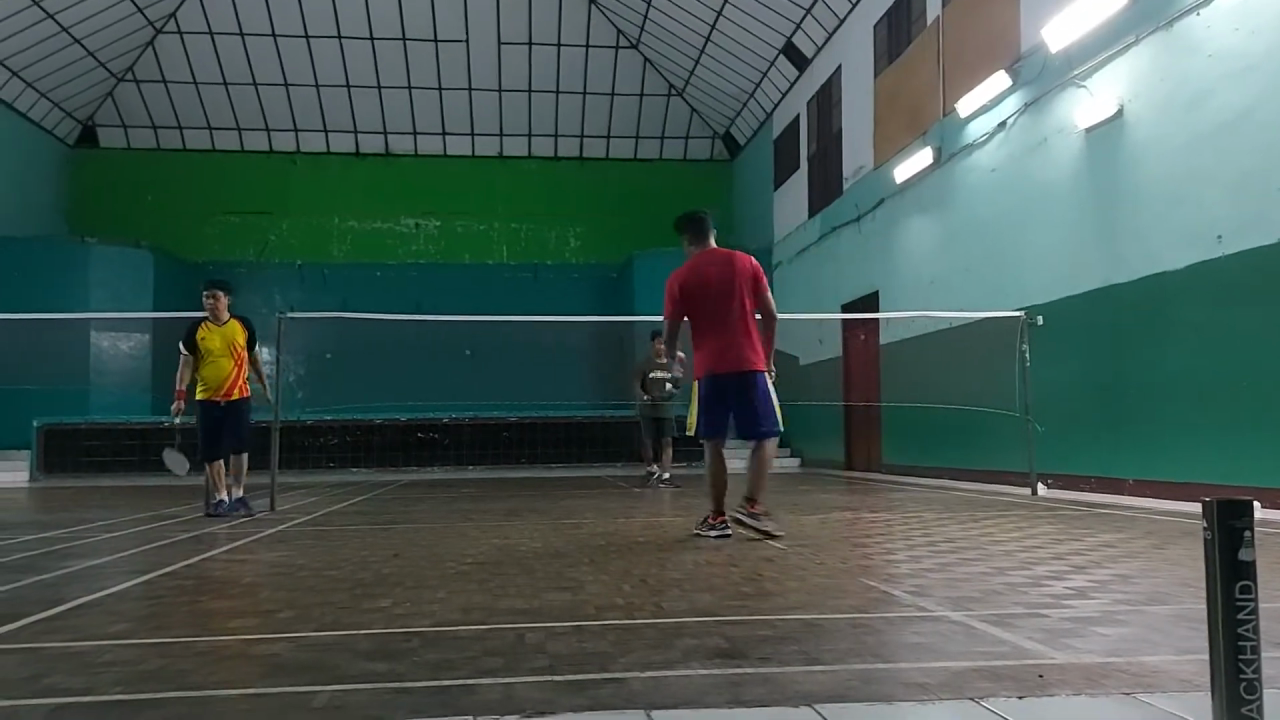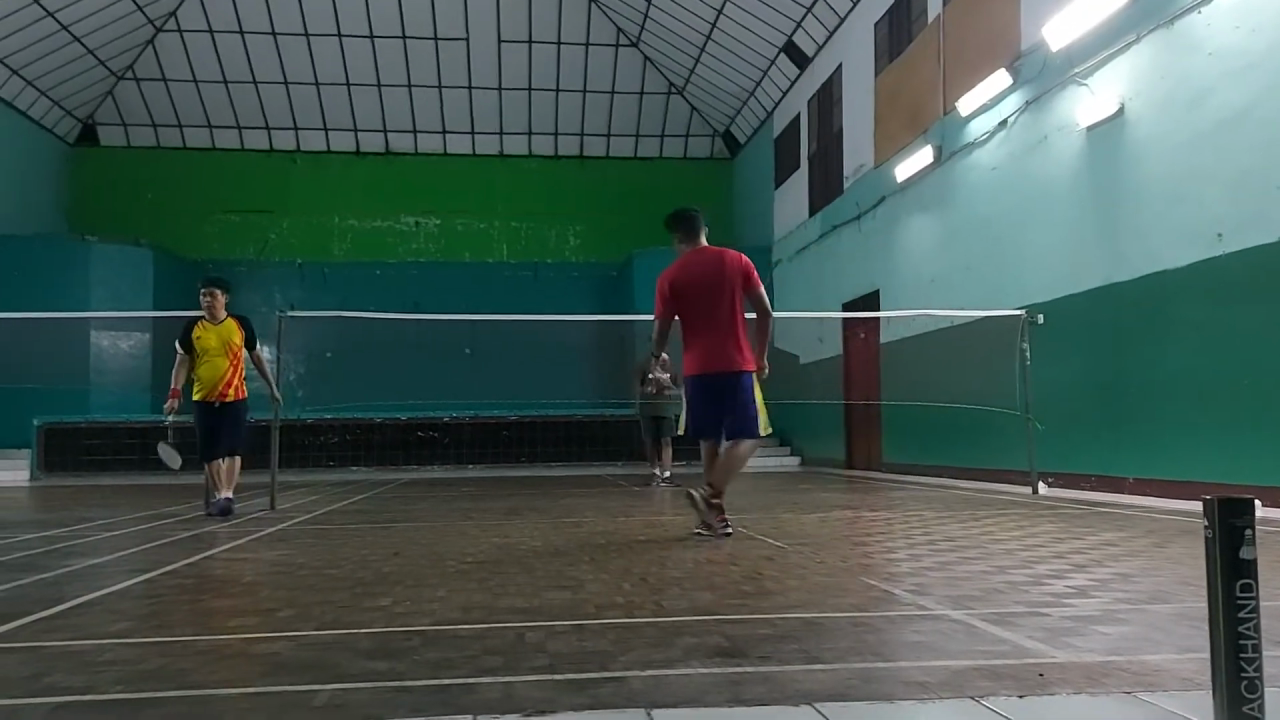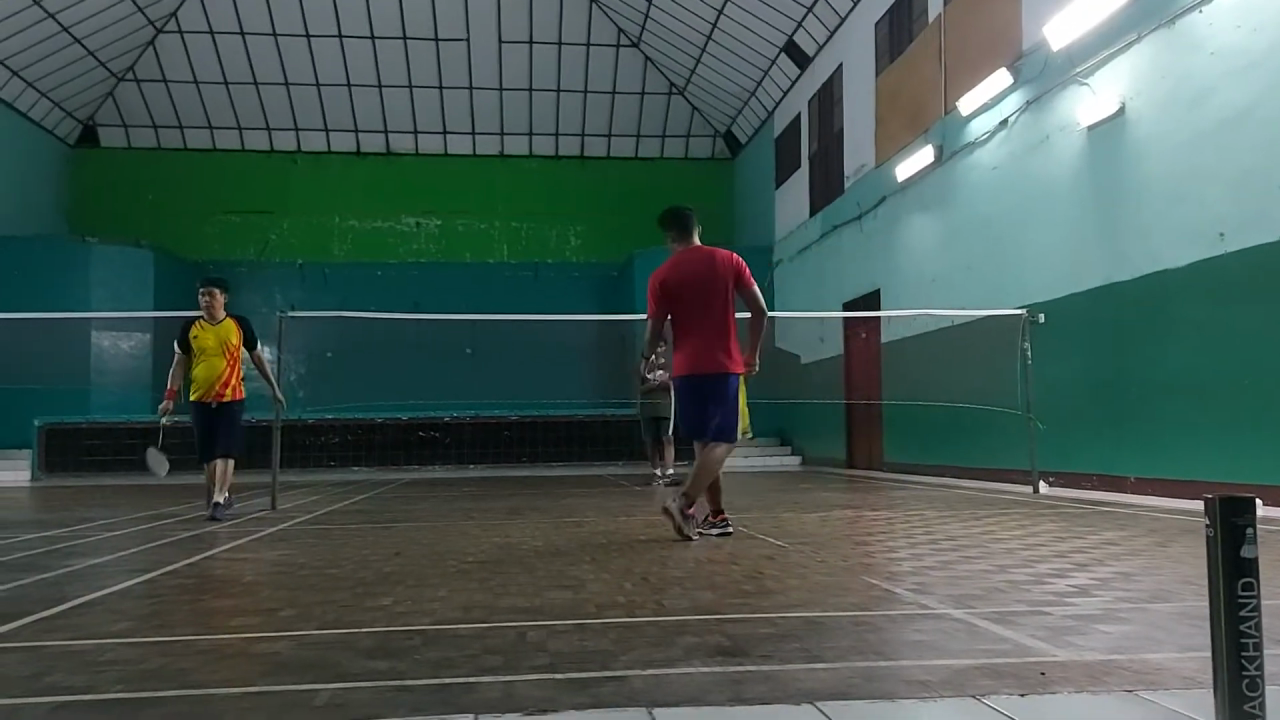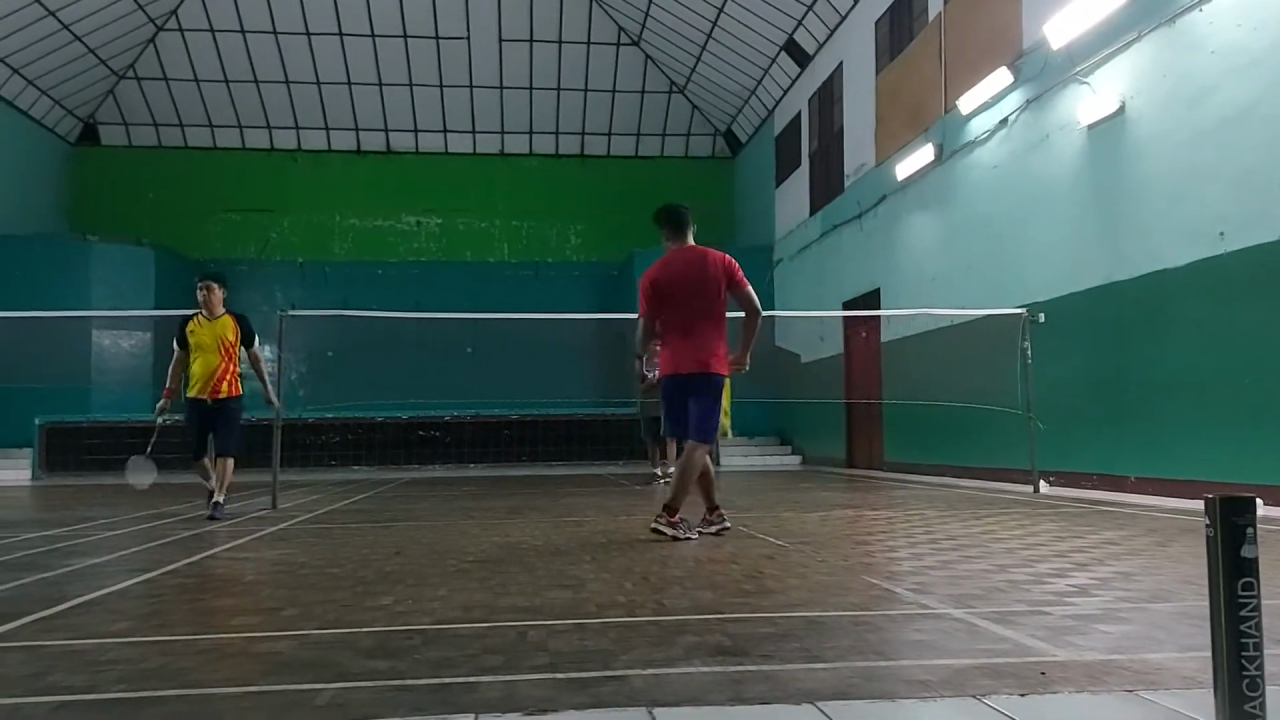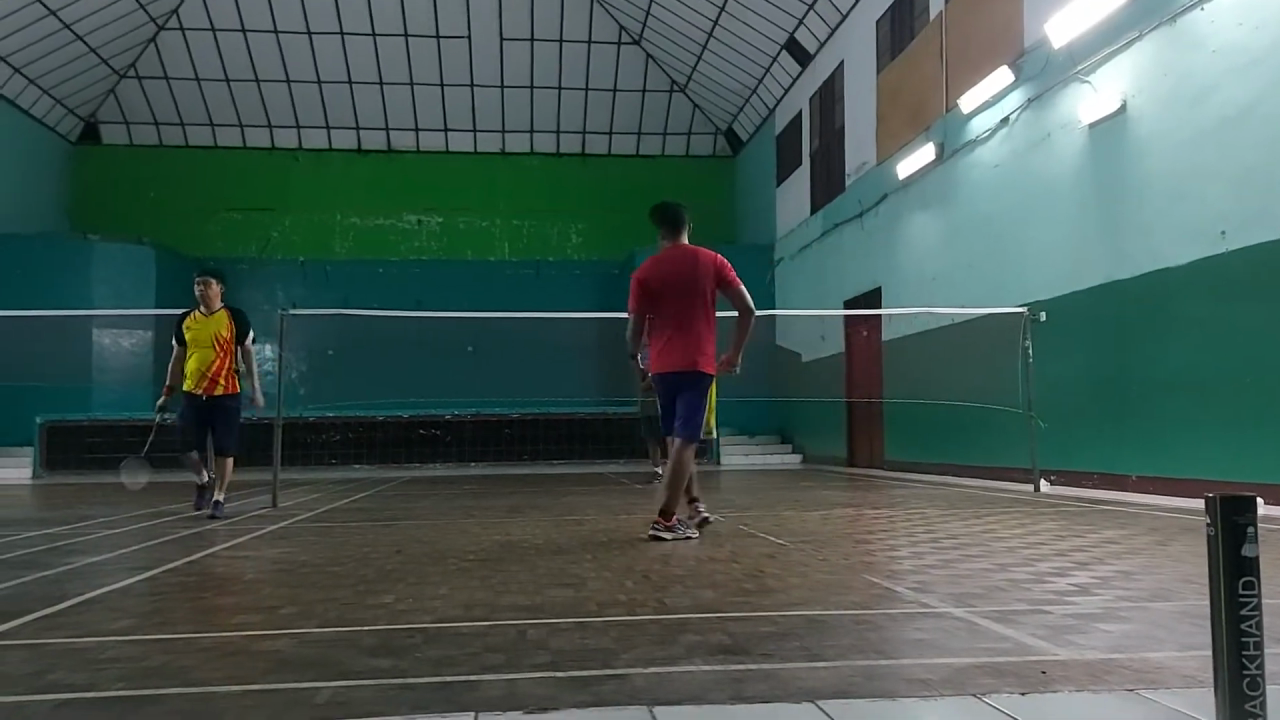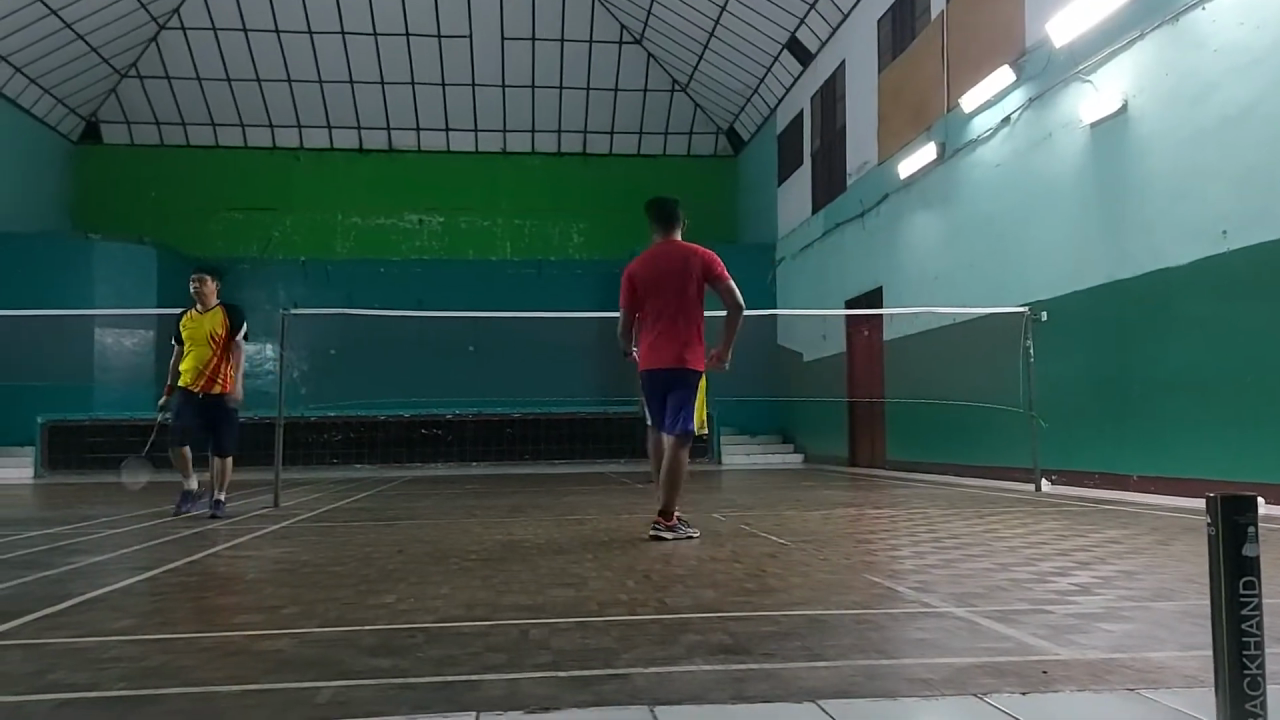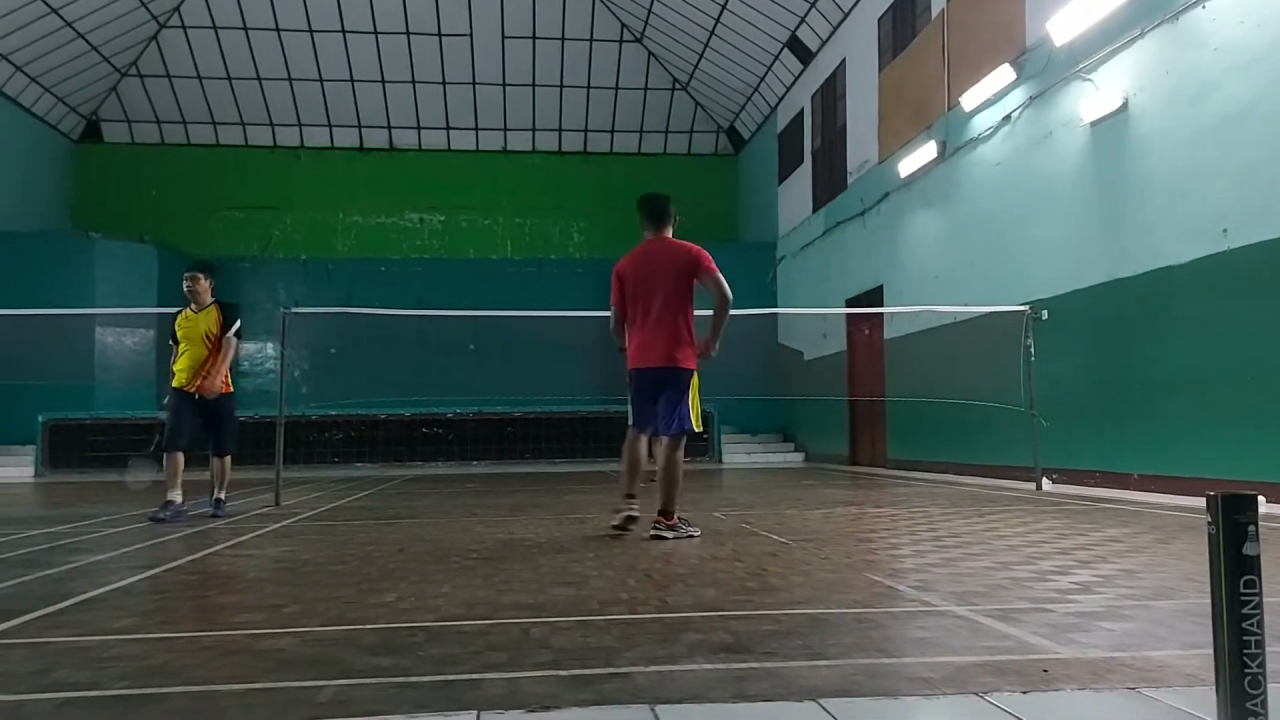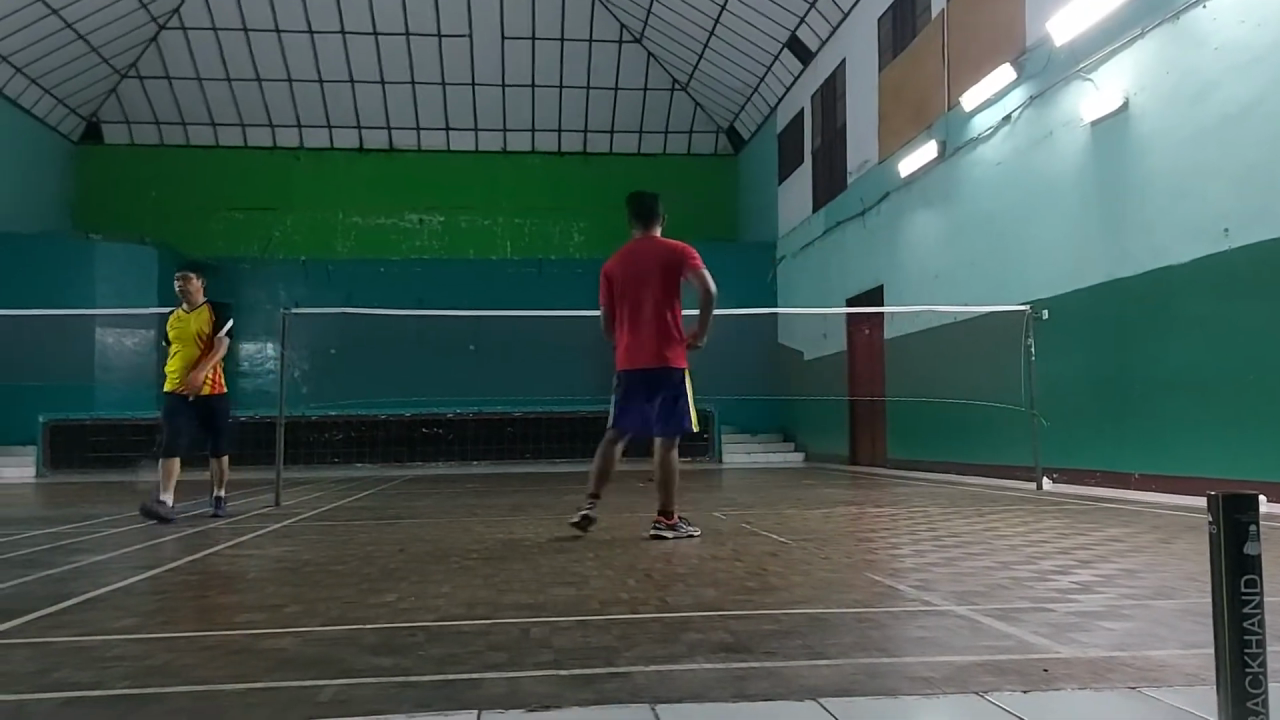
dt=0.1s
person 1, frame 1
left shoulder: (680, 278)
right shoulder: (746, 263)
left elbow: (671, 332)
right elbow: (770, 316)
right wrist: (767, 357)
left hip: (709, 370)
right hip: (749, 366)
left knee: (714, 444)
right knee: (765, 437)
left ankle: (718, 517)
right ankle: (752, 506)
person 1, frame 2
left shoulder: (670, 276)
right shoulder: (737, 261)
left elbow: (661, 332)
right elbow: (765, 312)
left wrist: (656, 356)
right wrist: (761, 354)
left hip: (697, 370)
right hip: (738, 366)
left knee: (710, 442)
right knee: (745, 438)
left ankle: (715, 516)
right ankle: (709, 493)
person 1, frame 3
left shoulder: (662, 276)
right shoulder: (729, 261)
left elbow: (654, 331)
right elbow: (760, 310)
left wrist: (647, 358)
right wrist: (753, 353)
left hip: (686, 370)
right hip: (724, 366)
left knee: (704, 442)
right knee: (721, 442)
left ankle: (718, 516)
right ankle: (683, 504)
person 1, frame 4
left shoulder: (653, 274)
right shoulder: (721, 262)
left elbow: (646, 330)
right elbow: (754, 310)
left wrist: (640, 357)
right wrist: (743, 353)
left hip: (673, 369)
right hip: (710, 366)
left knee: (692, 440)
right knee: (699, 443)
left ankle: (713, 513)
right ankle: (669, 514)
person 1, frame 5
left shoulder: (645, 272)
right shoulder: (712, 262)
left elbow: (635, 328)
right elbow: (747, 310)
left wrist: (635, 355)
right wrist: (735, 353)
left hip: (662, 366)
right hip: (697, 364)
left knee: (676, 436)
right knee: (685, 441)
left ankle: (693, 504)
right ankle: (666, 519)
person 1, frame 6
left shoulder: (636, 268)
right shoulder: (703, 258)
left elbow: (625, 325)
right elbow: (736, 304)
left wrist: (629, 351)
right wrist: (725, 349)
left hip: (651, 362)
right hip: (687, 360)
left knee: (658, 432)
right knee: (678, 439)
left ankle: (667, 511)
right ankle: (666, 519)
person 1, frame 7
left shoulder: (625, 264)
right shoulder: (691, 255)
left elbow: (617, 323)
right elbow: (723, 296)
right wrist: (713, 339)
left hip: (640, 362)
right hip: (677, 360)
left knee: (638, 431)
right knee: (672, 439)
left ankle: (629, 502)
right ankle: (666, 519)
person 1, frame 8
left shoulder: (613, 264)
right shoulder: (678, 252)
left elbow: (607, 323)
right elbow: (708, 291)
right wrist: (700, 332)
left hip: (628, 362)
right hip: (667, 359)
left knee: (615, 436)
right knee: (667, 439)
left ankle: (591, 504)
right ankle: (666, 519)
person 2, frame 1
left shoulder: (244, 325)
right shoulder: (195, 329)
left elbow: (254, 357)
right elbow: (186, 365)
left wrist: (265, 387)
right wrist: (180, 396)
left hip: (238, 398)
right hip: (207, 400)
left knee: (239, 448)
right knee: (211, 454)
left ankle: (238, 496)
right ankle: (221, 499)
person 2, frame 2
left shoulder: (242, 324)
right shoulder: (191, 329)
left elbow: (257, 357)
right elbow: (182, 364)
left wrist: (272, 387)
right wrist: (174, 395)
left hip: (234, 398)
right hip: (203, 400)
left knee: (233, 449)
right knee: (210, 454)
left ankle: (226, 498)
right ankle: (220, 497)
person 2, frame 3
left shoulder: (240, 325)
right shoulder: (189, 328)
left elbow: (258, 358)
right elbow: (179, 365)
left wrist: (274, 388)
right wrist: (170, 397)
left hip: (231, 400)
right hip: (200, 400)
left knee: (227, 451)
right knee: (207, 455)
left ankle: (220, 501)
right ankle: (220, 496)
person 2, frame 4
left shoulder: (238, 322)
right shoulder: (188, 324)
left elbow: (255, 356)
right elbow: (179, 361)
left wrist: (267, 388)
right wrist: (167, 395)
left hip: (228, 396)
right hip: (196, 397)
left knee: (225, 450)
right knee: (198, 453)
left ankle: (218, 501)
right ankle: (214, 488)
person 2, frame 5
left shoulder: (235, 317)
right shoulder: (186, 320)
left elbow: (248, 354)
right elbow: (177, 358)
left wrist: (255, 388)
right wrist: (167, 392)
left hip: (224, 394)
right hip: (191, 393)
left knee: (224, 449)
right knee: (187, 446)
left ankle: (218, 499)
right ankle: (205, 481)
person 2, frame 6
left shoulder: (231, 313)
right shoulder: (184, 318)
left elbow: (238, 350)
right elbow: (178, 356)
left wrist: (237, 383)
right wrist: (169, 392)
left hip: (221, 392)
right hip: (187, 390)
left knee: (223, 449)
right knee: (177, 441)
left ankle: (219, 499)
right ankle: (190, 488)
person 2, frame 7
left shoulder: (226, 312)
right shoulder: (179, 318)
left elbow: (229, 348)
left wrist: (214, 377)
right wrist: (170, 391)
left hip: (218, 392)
right hip: (182, 392)
left knee: (221, 449)
right knee: (173, 444)
left ankle: (219, 498)
right ankle: (174, 502)
person 2, frame 8
left shoulder: (219, 311)
right shoulder: (172, 318)
left elbow: (221, 347)
left wrist: (201, 372)
right wrist: (169, 389)
left hip: (211, 392)
right hip: (176, 394)
left knee: (218, 449)
right knee: (170, 448)
left ankle: (219, 497)
right ankle: (164, 503)
